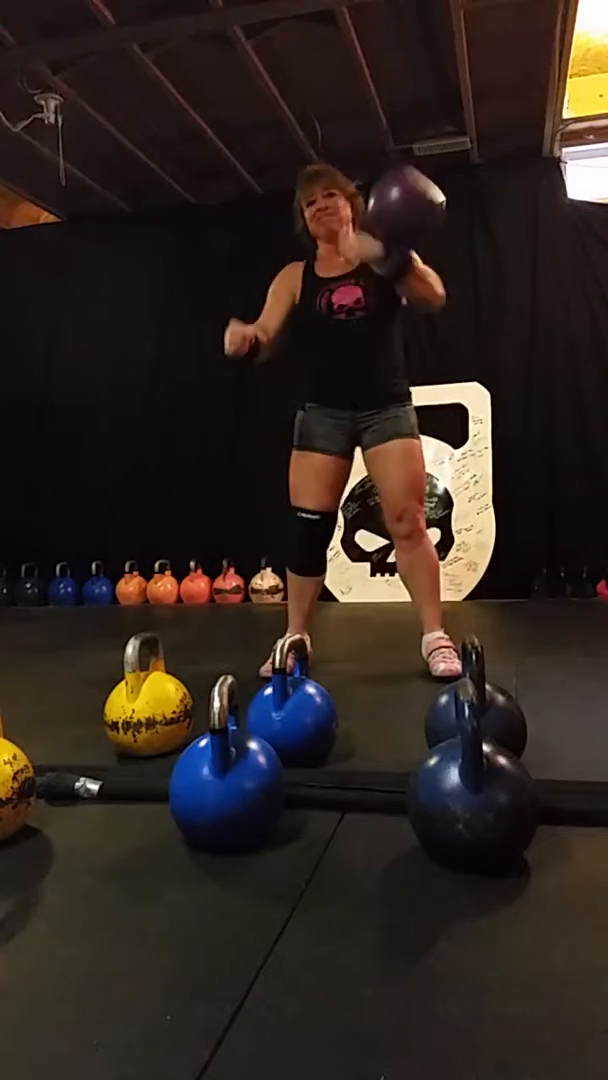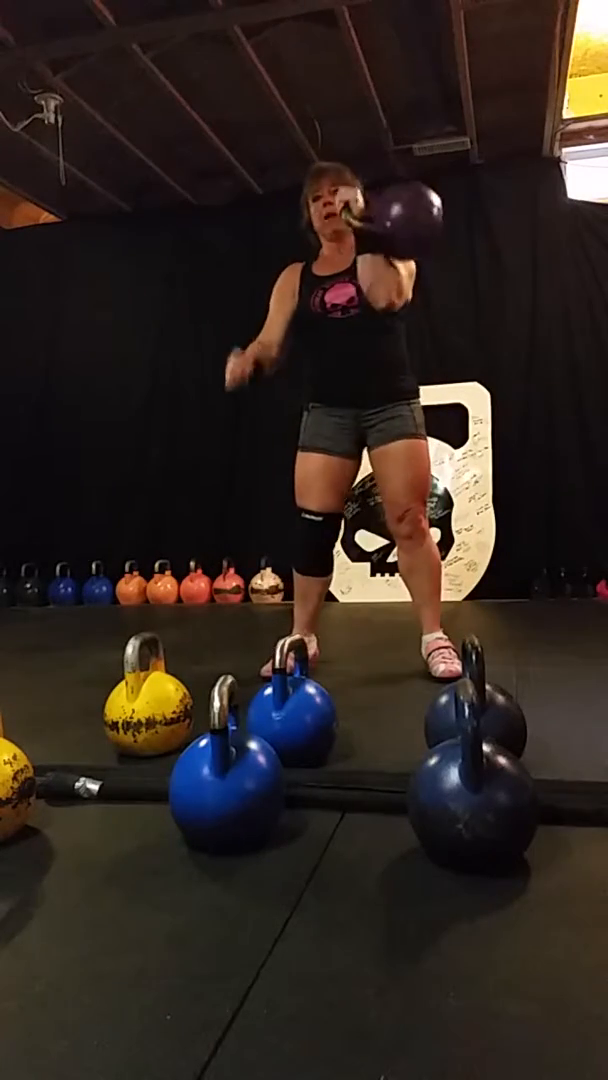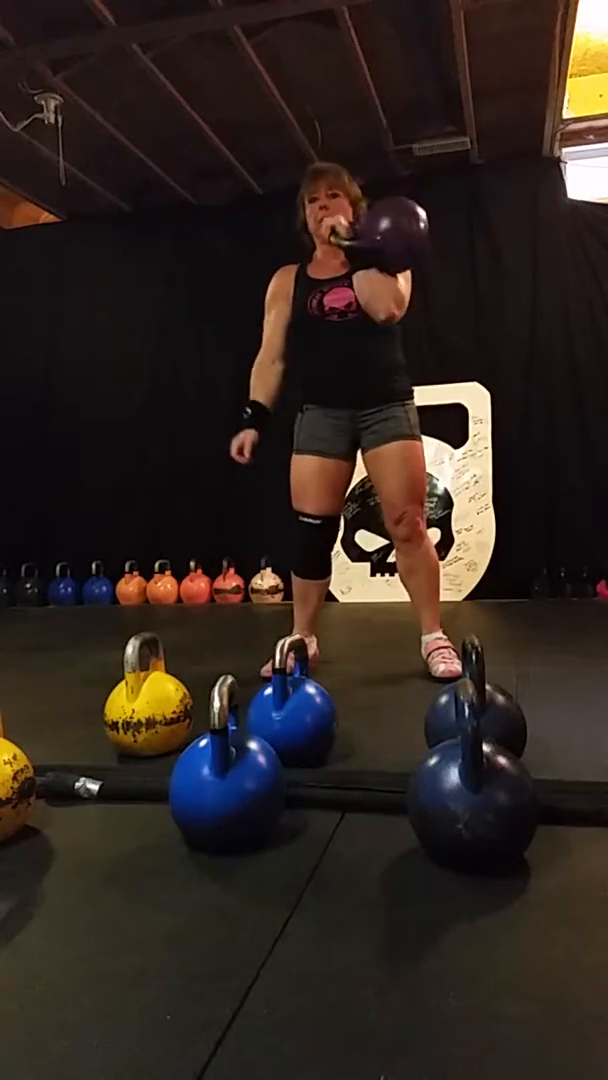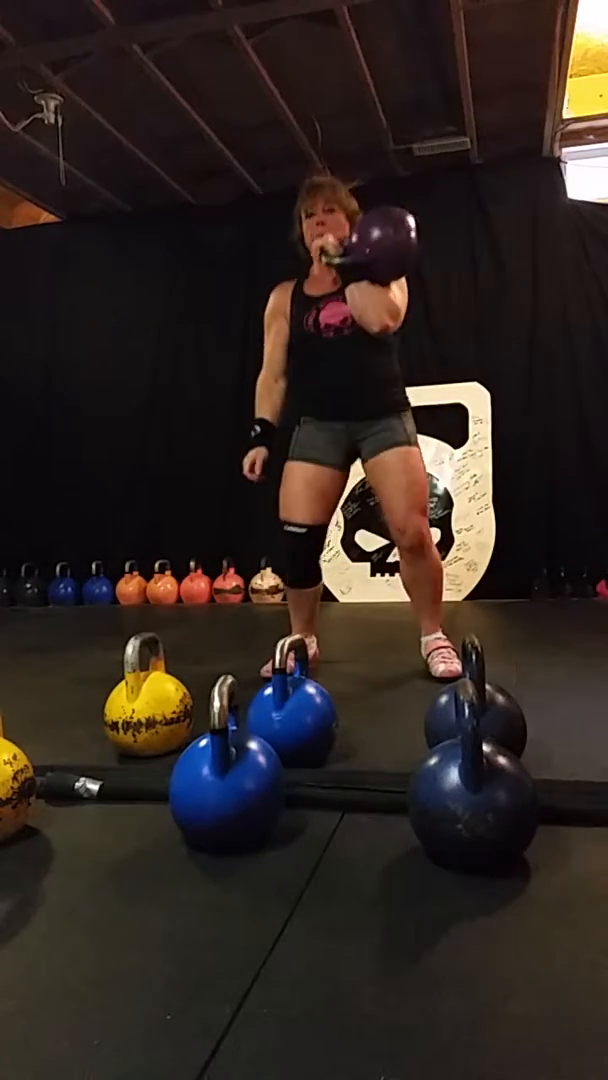
dt=0.2s
person 1, frame 1
left shoulder: (380, 257)
right shoulder: (293, 277)
left elbow: (434, 297)
right elbow: (265, 333)
right wrist: (246, 336)
left hip: (388, 407)
right hip: (322, 413)
left knee: (407, 523)
right knee: (308, 527)
left ankle: (436, 638)
right ankle: (295, 640)
person 1, frame 2
left shoulder: (383, 253)
right shoulder: (295, 277)
left elbow: (390, 297)
right elbow: (272, 341)
right wrist: (247, 357)
left hip: (393, 405)
right hip: (327, 411)
left knee: (409, 523)
right knee: (314, 527)
left ankle: (434, 638)
right ankle: (302, 640)
person 1, frame 3
right shoulder: (287, 281)
left elbow: (389, 308)
right elbow: (271, 356)
right wrist: (253, 418)
left hip: (386, 407)
right hip: (321, 413)
left knee: (407, 524)
right knee: (311, 531)
left ankle: (433, 638)
right ankle: (302, 641)
person 1, frame 4
right shoulder: (285, 297)
left elbow: (384, 319)
right elbow: (274, 374)
right wrist: (261, 437)
left hip: (384, 419)
right hip: (318, 426)
left knee: (411, 532)
right knee: (297, 538)
left ankle: (434, 638)
right ankle: (302, 641)
